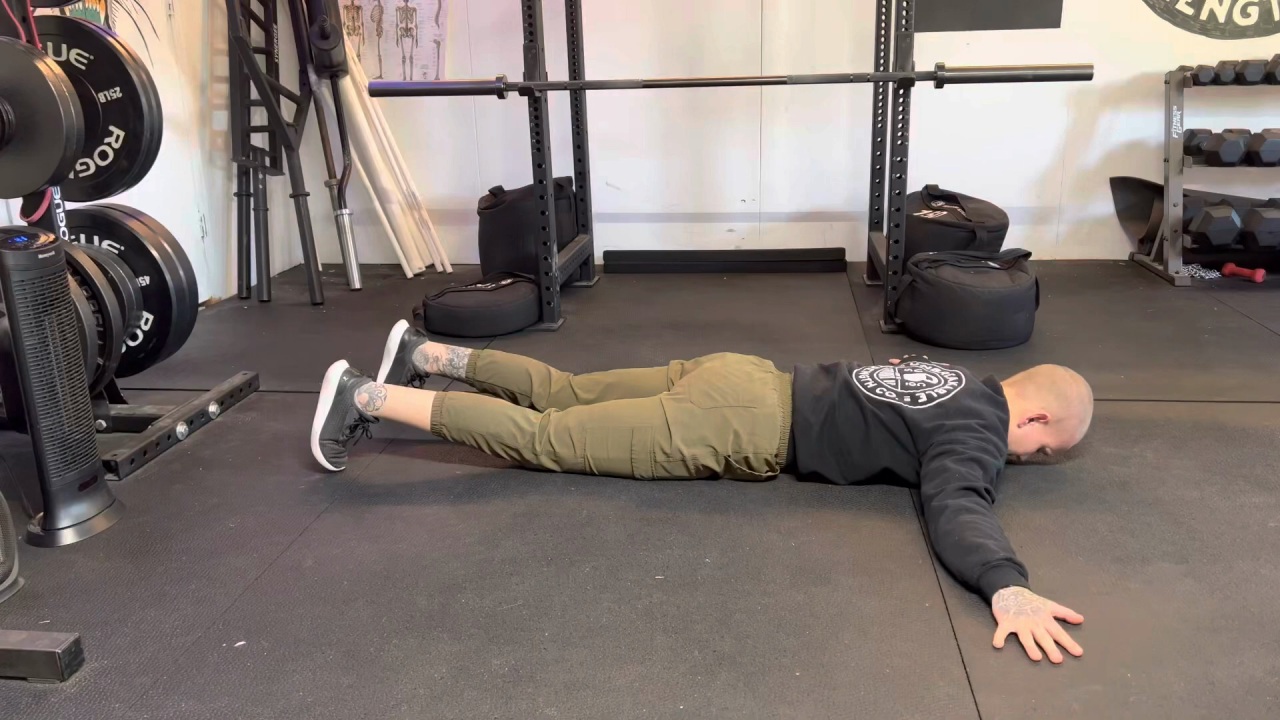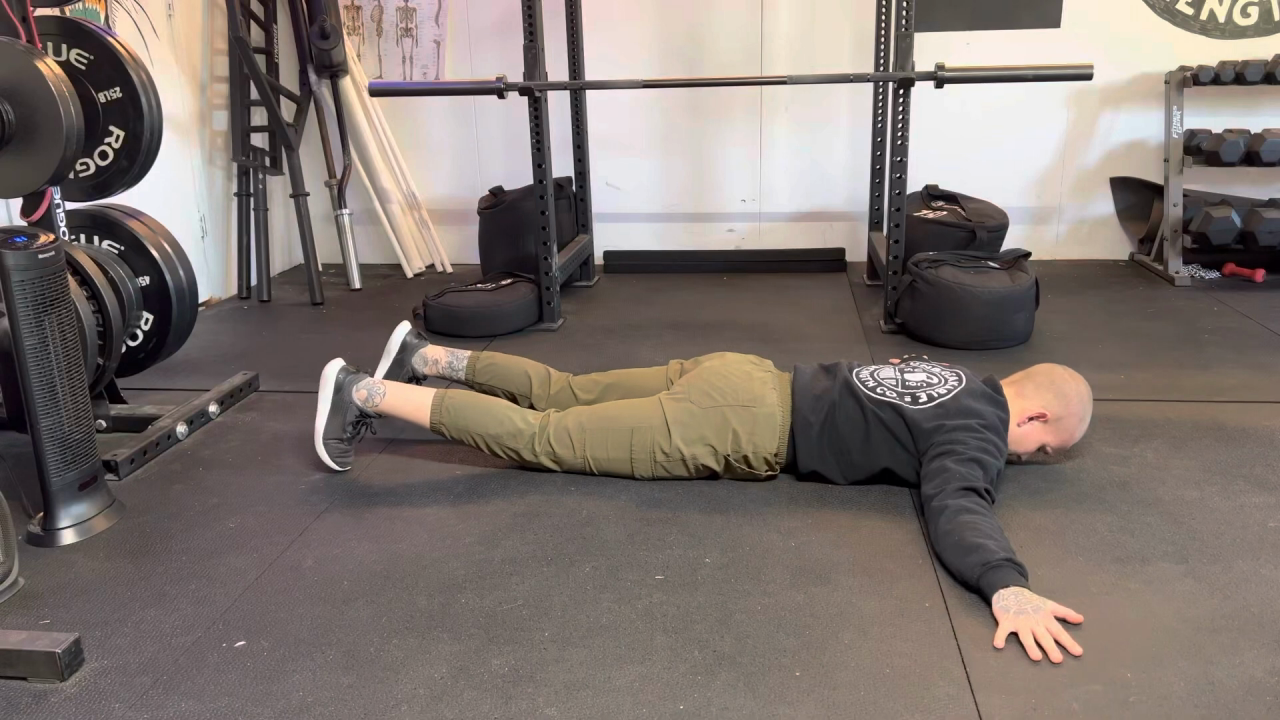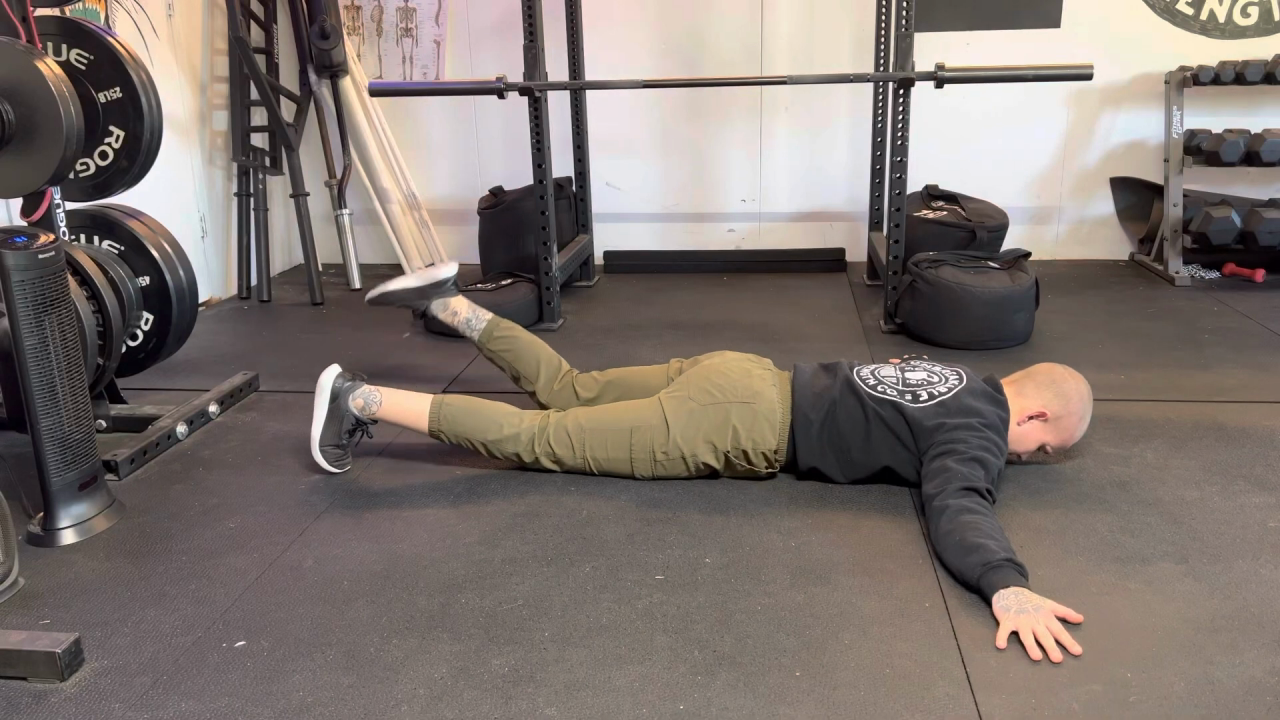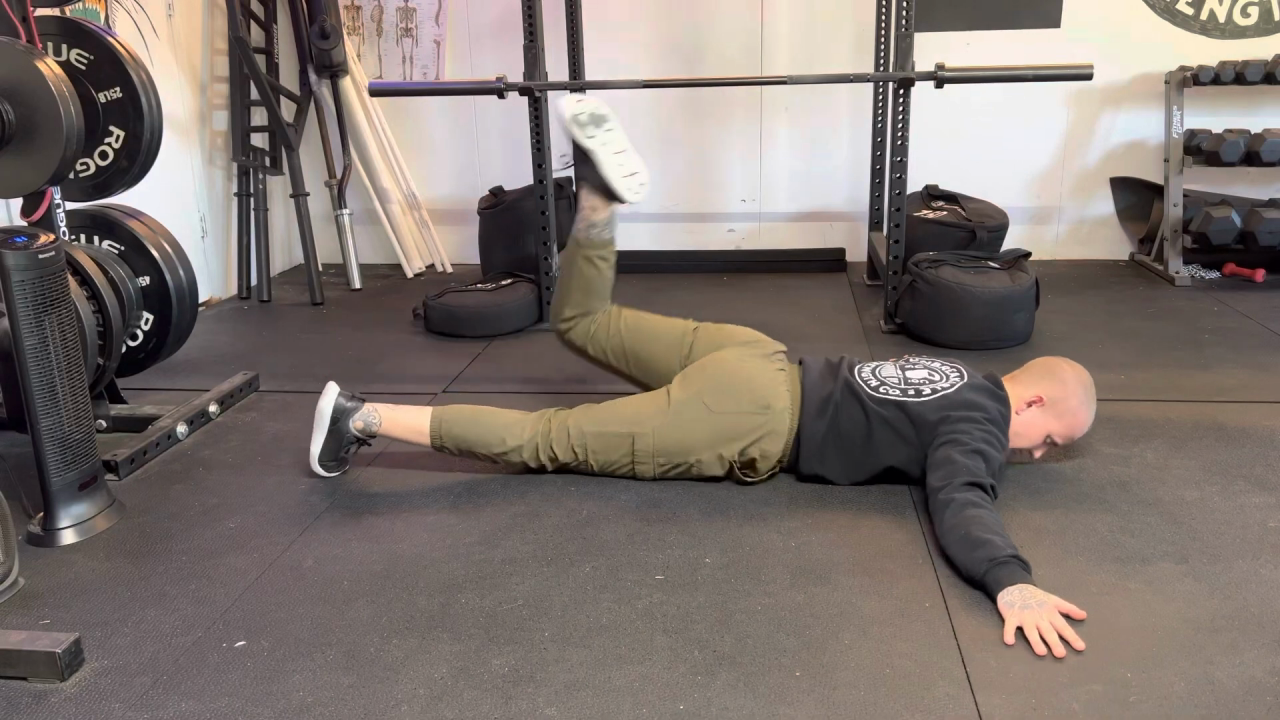
dt=0.4s
person 1, frame 1
left shoulder: (962, 384)
right shoulder: (976, 432)
right elbow: (955, 504)
right wrist: (1008, 587)
left hip: (740, 376)
right hip: (741, 425)
left knee: (563, 393)
right knee: (546, 438)
left ankle: (426, 354)
right ankle: (366, 397)
person 1, frame 2
left shoulder: (961, 381)
right shoulder: (976, 431)
right elbow: (953, 506)
right wrist: (1008, 587)
left hip: (741, 377)
right hip: (742, 423)
left knee: (562, 392)
right knee: (543, 437)
left ankle: (425, 356)
right ankle: (367, 394)
person 1, frame 3
left shoulder: (962, 383)
right shoulder: (978, 431)
right elbow: (955, 506)
right wrist: (1008, 586)
left hip: (739, 375)
right hip: (742, 421)
left knee: (567, 390)
right knee: (545, 439)
left ankle: (446, 301)
right ankle: (361, 399)
person 1, frame 4
left shoulder: (961, 377)
right shoulder: (976, 429)
right elbow: (961, 505)
right wrist: (1012, 584)
left hip: (752, 359)
right hip: (752, 418)
left knee: (583, 323)
right knee: (550, 441)
left ankle: (599, 183)
right ankle: (366, 418)
